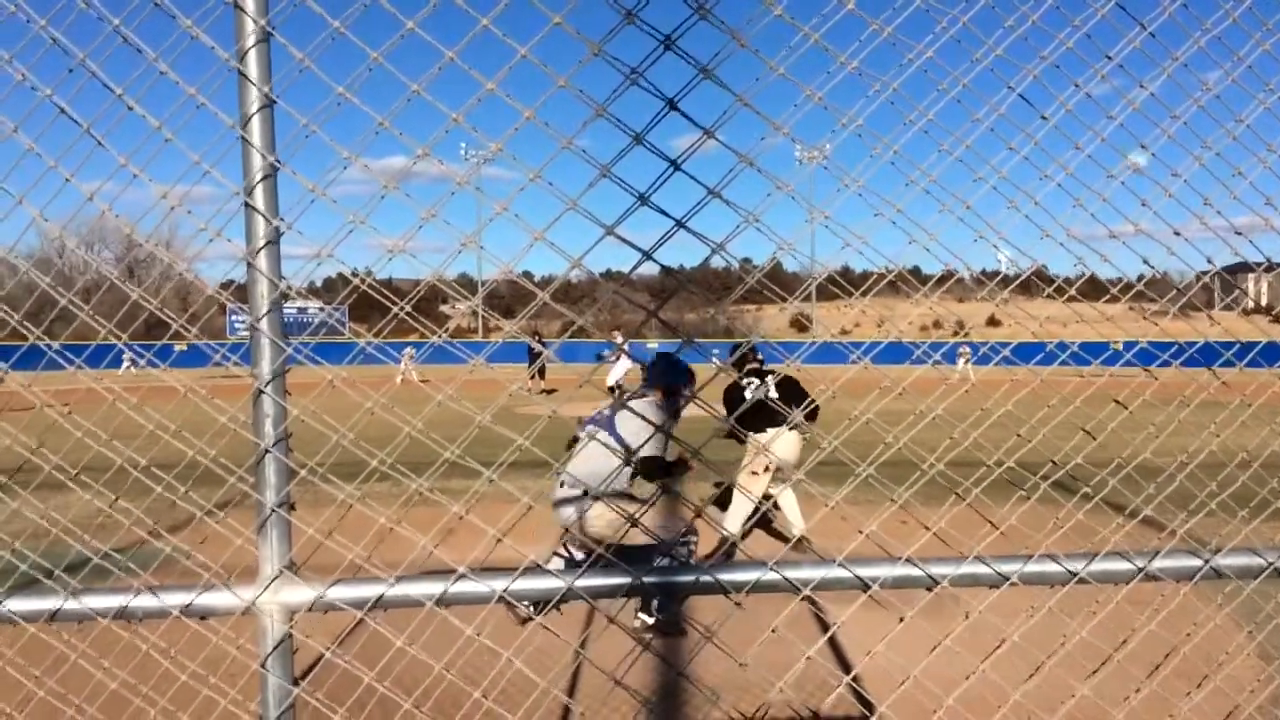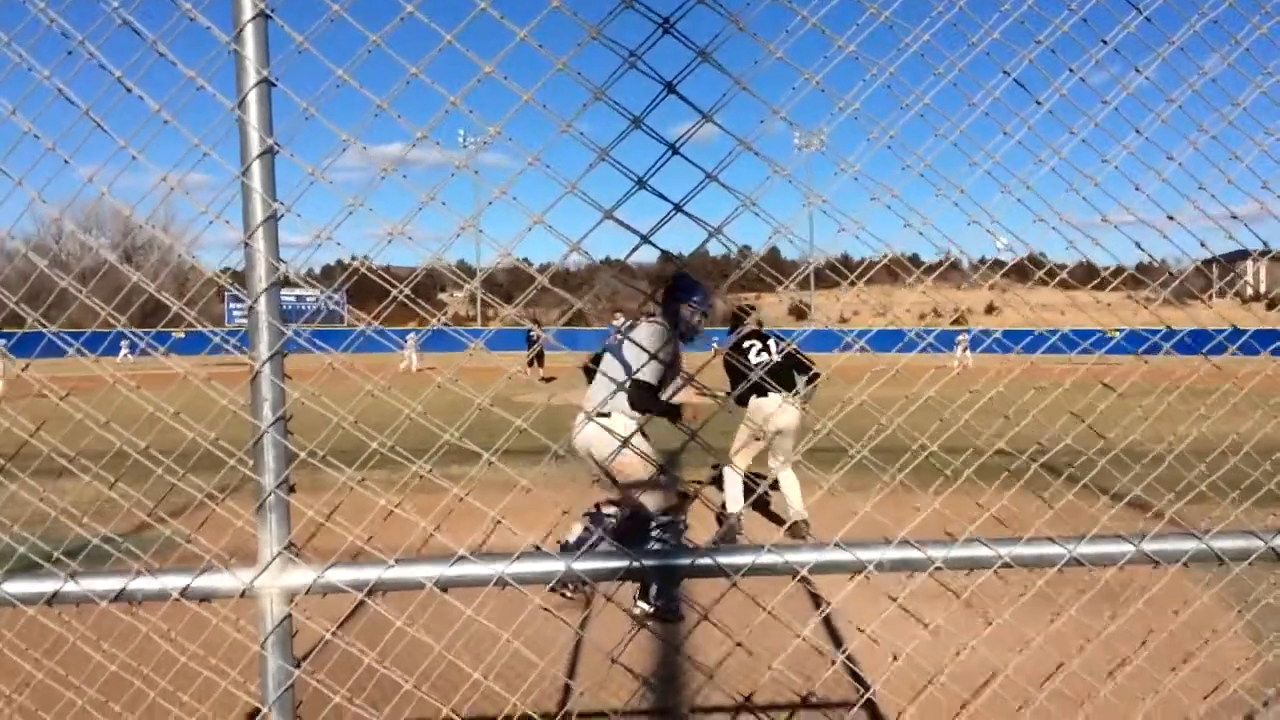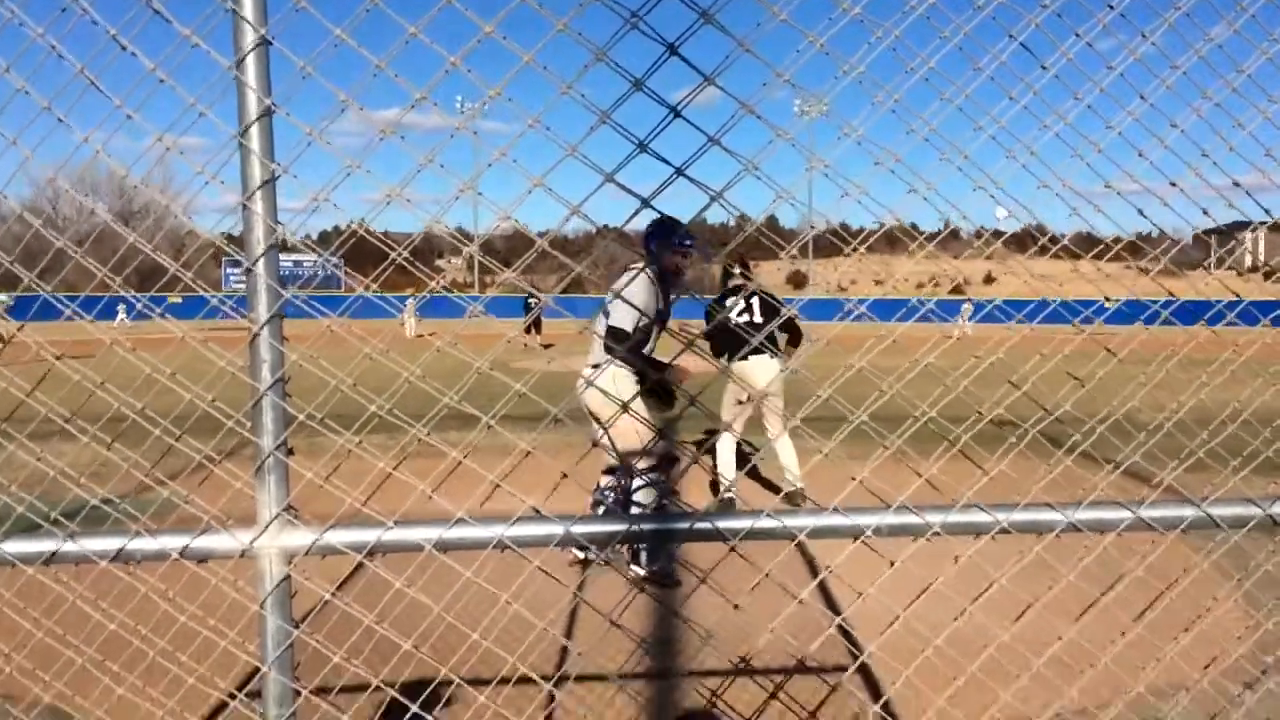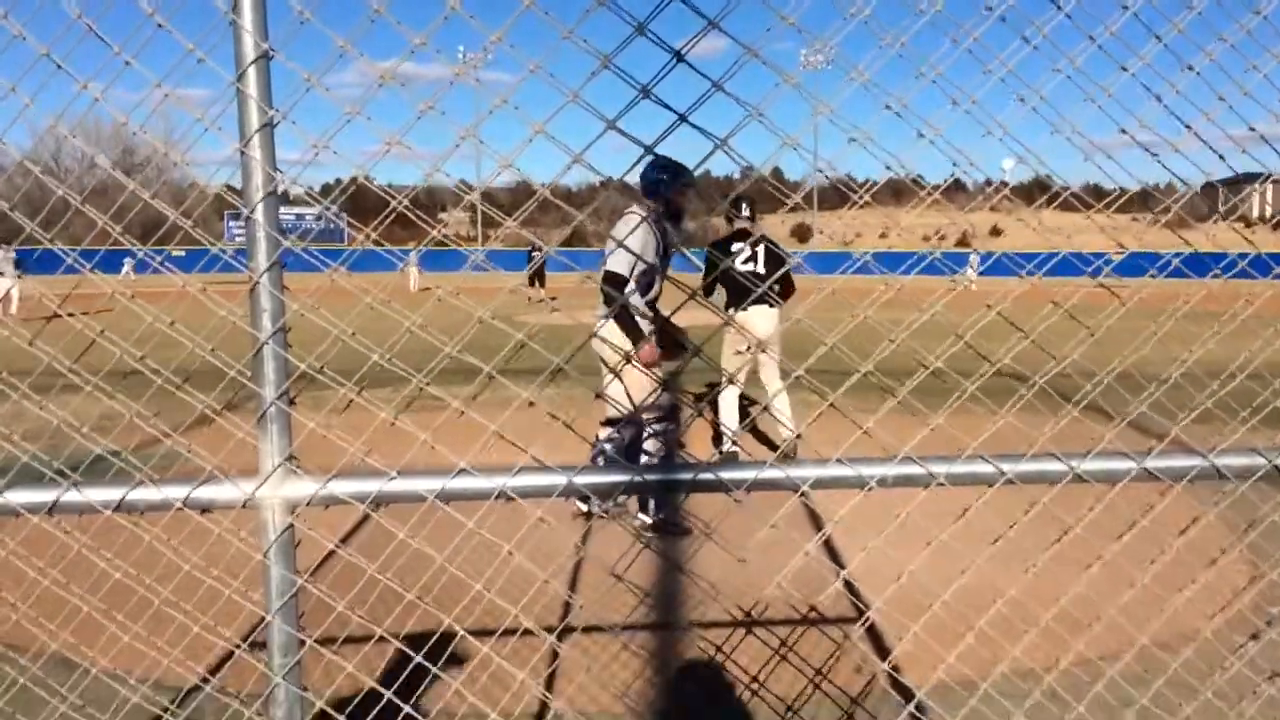
dt=0.3s
person 1, frame 1
left shoulder: (620, 404)
right shoulder: (655, 411)
left elbow: (577, 443)
right elbow: (646, 468)
right wrist: (680, 464)
left hip: (566, 500)
right hip: (597, 503)
left knee: (581, 544)
right knee: (679, 534)
left ankle: (531, 600)
right ankle: (655, 616)
person 1, frame 2
left shoulder: (641, 328)
right shoulder: (660, 335)
left elbow: (592, 366)
right elbow: (638, 396)
right wrist: (678, 413)
left hip: (589, 426)
right hip: (614, 431)
left knee: (622, 502)
right knee: (667, 510)
right ankle: (654, 600)
person 1, frame 3
left shoulder: (653, 284)
right shoulder: (640, 281)
right elbow: (615, 343)
left wrist: (656, 375)
right wrist: (664, 370)
left hip: (610, 382)
right hip: (612, 382)
left knee: (621, 466)
right knee: (652, 465)
left ankle: (591, 544)
right ankle: (645, 560)
person 1, frame 4
left shoulder: (654, 226)
right shoulder: (637, 226)
right elbow: (611, 289)
left wrist: (661, 325)
right wrist: (640, 341)
left hip: (621, 333)
right hip: (625, 334)
left knee: (620, 416)
right knee: (660, 415)
left ankle: (594, 496)
right ankle: (653, 509)
person 2, frame 1
left shoulder: (733, 389)
right shoulder: (781, 377)
left elbow: (738, 430)
right elbow: (811, 409)
left wrist: (736, 434)
left hip: (761, 443)
right hip: (791, 442)
left knee: (741, 500)
right knee: (780, 485)
left ankle: (728, 540)
right ankle: (799, 536)
person 2, frame 2
left shoulder: (733, 352)
right shoulder: (780, 342)
left elbow: (741, 396)
right elbow: (812, 374)
left wrist: (733, 396)
right wrist: (800, 401)
left hip: (762, 408)
right hip: (790, 409)
left knee: (734, 466)
right knee: (782, 465)
left ankle: (732, 518)
right ankle: (799, 520)
person 2, frame 3
left shoulder: (717, 305)
right shoulder: (768, 298)
left elbow: (718, 351)
right elbow: (795, 334)
left wrist: (711, 337)
left hip: (742, 369)
right hip: (772, 368)
left knee: (727, 435)
right knee: (779, 431)
left ankle: (727, 495)
right ankle: (795, 488)
person 2, frame 4
left shoulder: (719, 247)
right shoulder: (771, 246)
left elbow: (707, 290)
right elbow: (788, 288)
left wrist: (721, 276)
left hip: (741, 318)
right hip: (770, 317)
left knee: (730, 385)
right knee: (773, 381)
left ankle: (730, 447)
right ankle: (789, 437)
